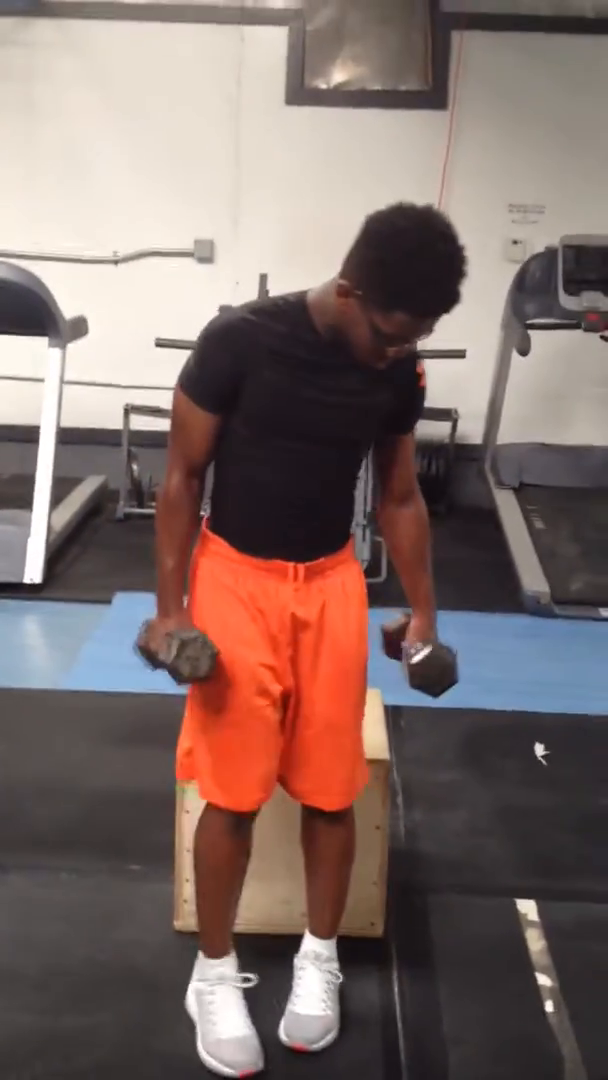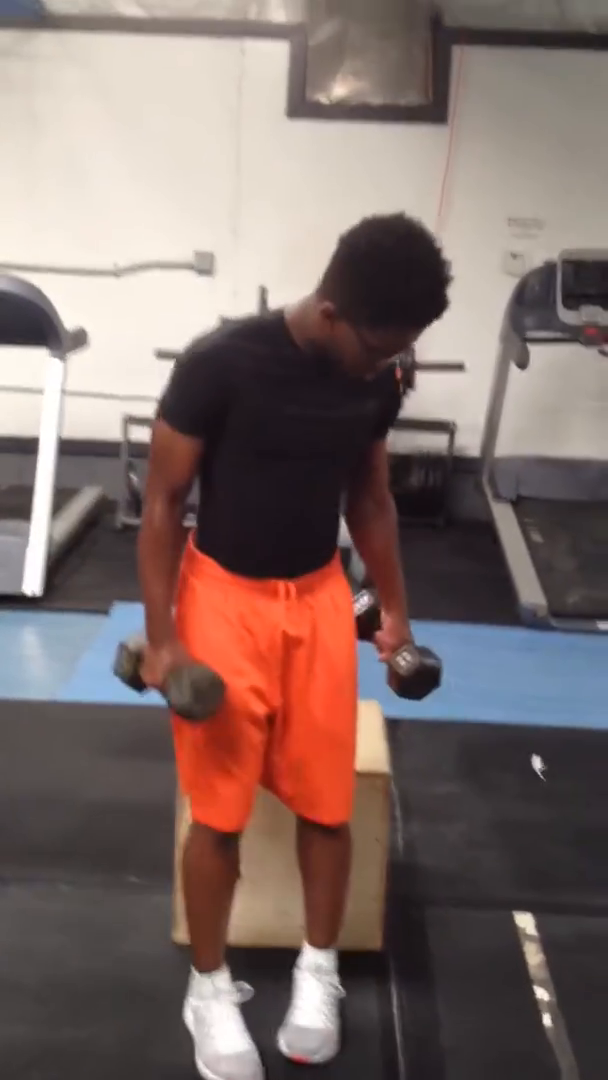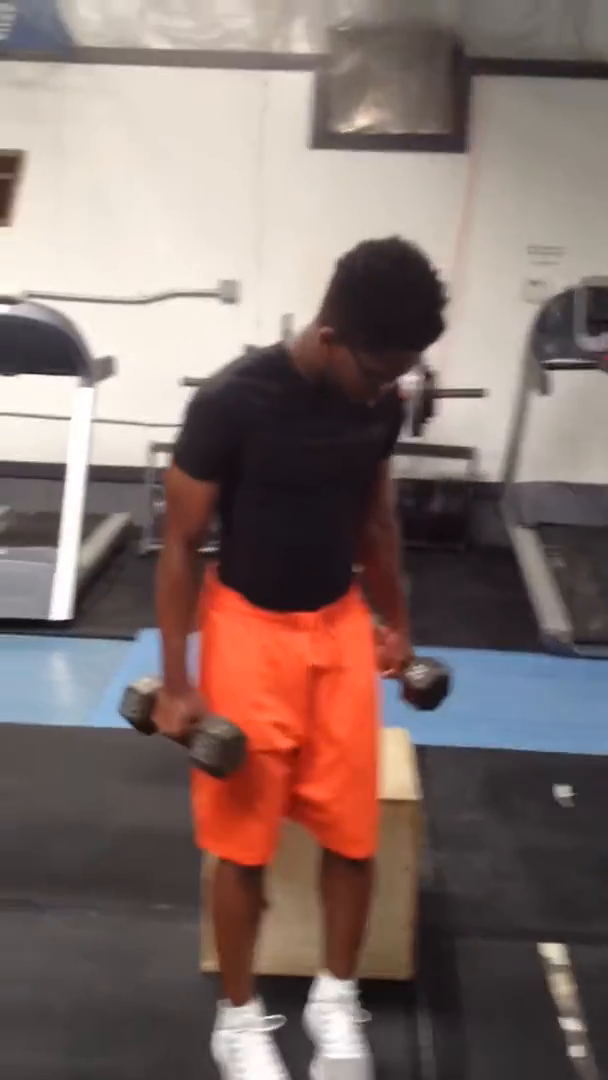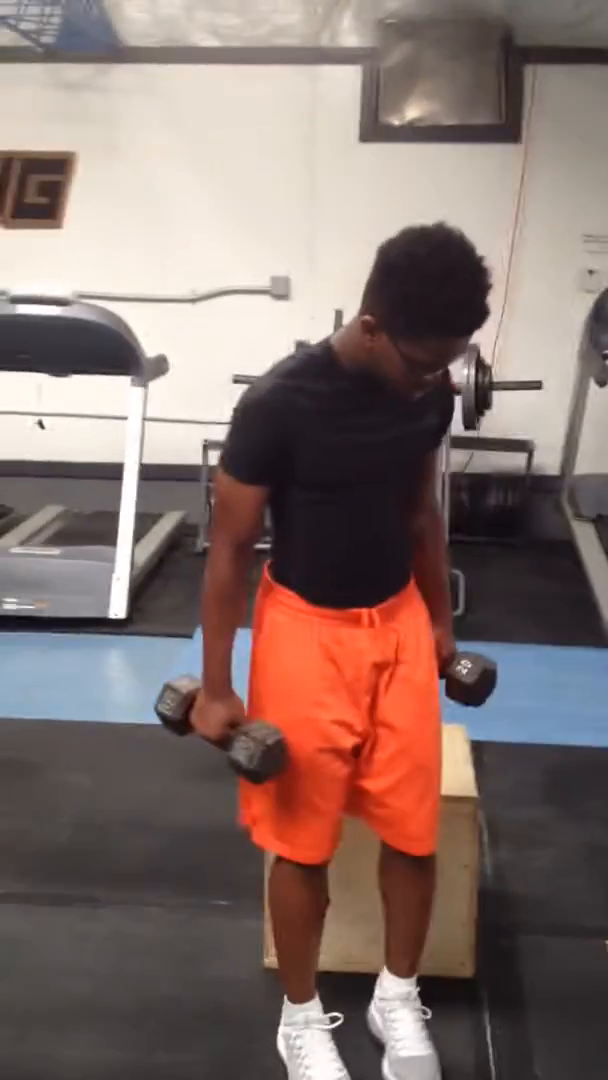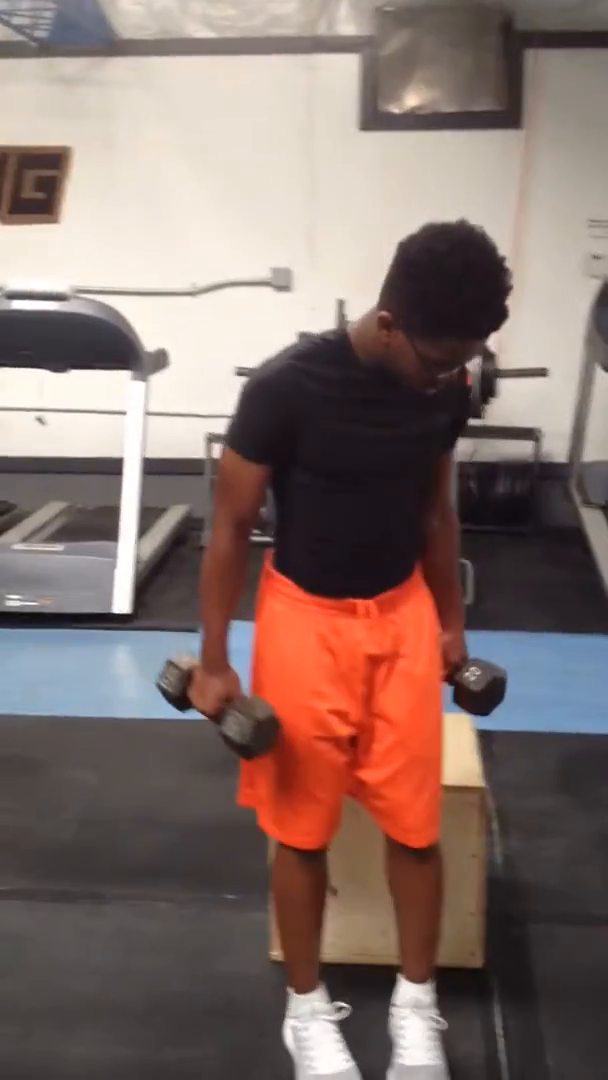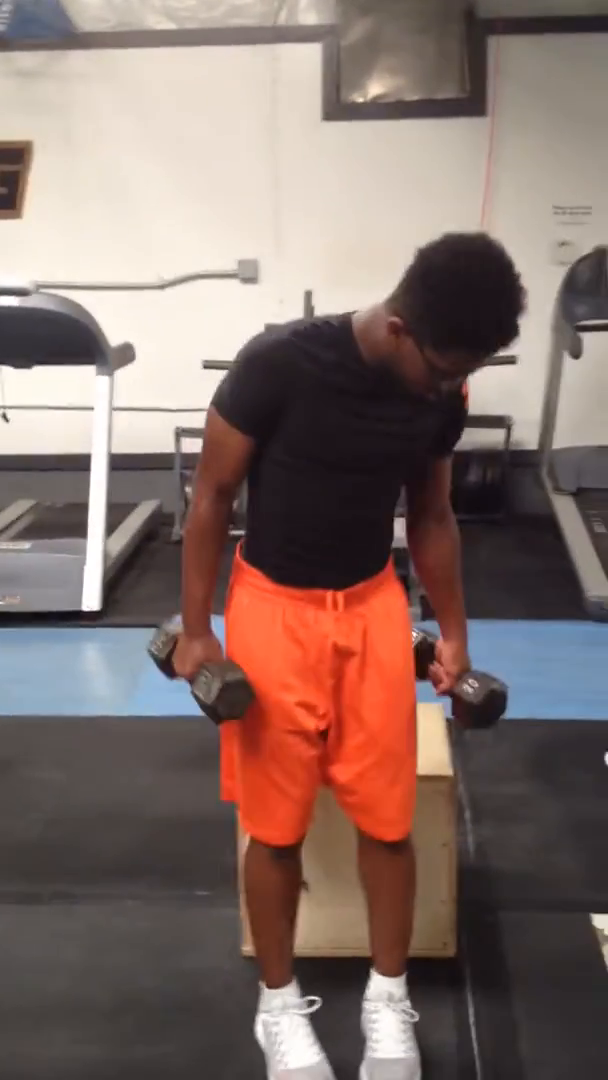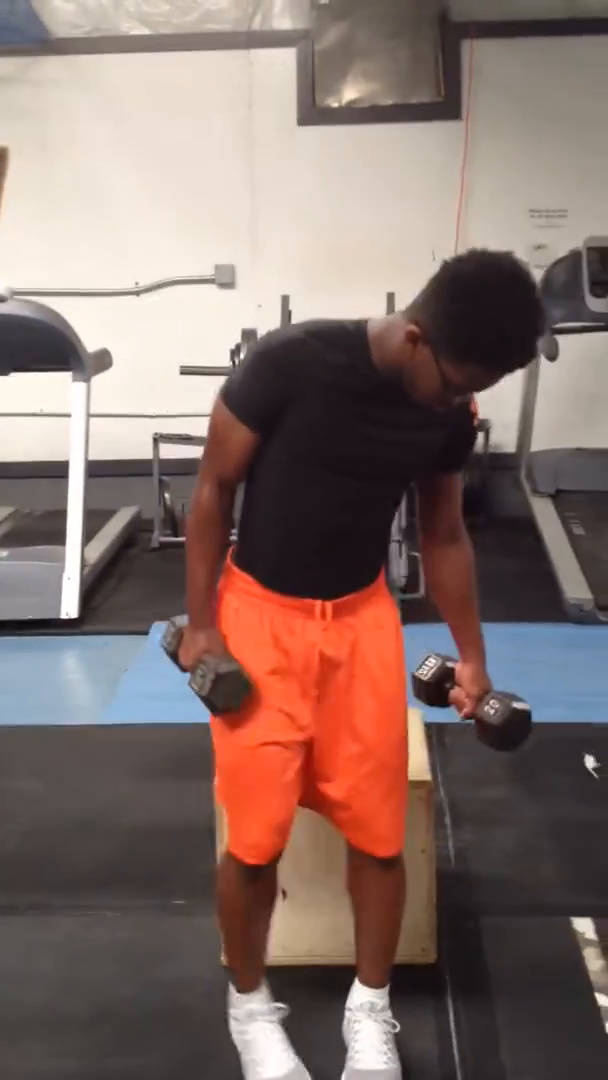
dt=0.2s
person 1, frame 1
left shoulder: (400, 376)
right shoulder: (238, 340)
left elbow: (399, 497)
right elbow: (182, 475)
left wrist: (423, 612)
right wrist: (171, 604)
left hip: (331, 586)
right hip: (234, 578)
left knee: (330, 789)
right knee: (234, 793)
left ankle: (317, 959)
right ankle: (215, 973)
person 1, frame 2
left shoulder: (377, 383)
right shoulder: (219, 364)
right elbow: (162, 502)
left wrist: (395, 609)
right wrist: (161, 636)
left hip: (320, 600)
right hip: (223, 598)
left knee: (325, 801)
right knee: (219, 810)
left ankle: (317, 970)
right ankle: (210, 989)
person 1, frame 3
left shoulder: (380, 403)
right shoulder: (230, 403)
right elbow: (179, 547)
left wrist: (396, 625)
right wrist: (175, 683)
left hip: (342, 629)
right hip: (249, 633)
left knee: (352, 833)
right knee: (243, 843)
left ankle: (336, 997)
person 1, frame 4
left shoulder: (432, 392)
right shoulder: (278, 405)
right elbow: (229, 549)
left wrist: (440, 617)
right wrist: (215, 687)
left hip: (399, 625)
right hip: (307, 632)
left knee: (414, 832)
right knee: (303, 840)
left ankle: (398, 996)
person 1, frame 5
left shoulder: (447, 390)
right shoulder: (287, 387)
right elbow: (230, 528)
left wrist: (450, 619)
right wrist: (214, 663)
left hip: (404, 617)
right hip: (306, 621)
left knee: (416, 825)
right knee: (302, 828)
left ankle: (415, 1004)
right ankle: (308, 1009)
person 1, frame 6
left shoulder: (441, 396)
right shoulder: (278, 364)
right elbow: (212, 496)
left wrist: (454, 631)
right wrist: (196, 629)
left hip: (375, 609)
right hip: (276, 610)
left knee: (386, 817)
right knee: (276, 824)
left ankle: (388, 999)
right ankle: (279, 1005)
person 1, frame 7
left shoulder: (448, 415)
right shoulder: (288, 362)
left elbow: (444, 536)
right elbow: (214, 488)
left wrist: (472, 657)
right wrist: (201, 621)
left hip: (364, 620)
right hip: (262, 615)
left knee: (378, 830)
right knee: (256, 838)
left ankle: (369, 1009)
right ankle: (250, 1005)
